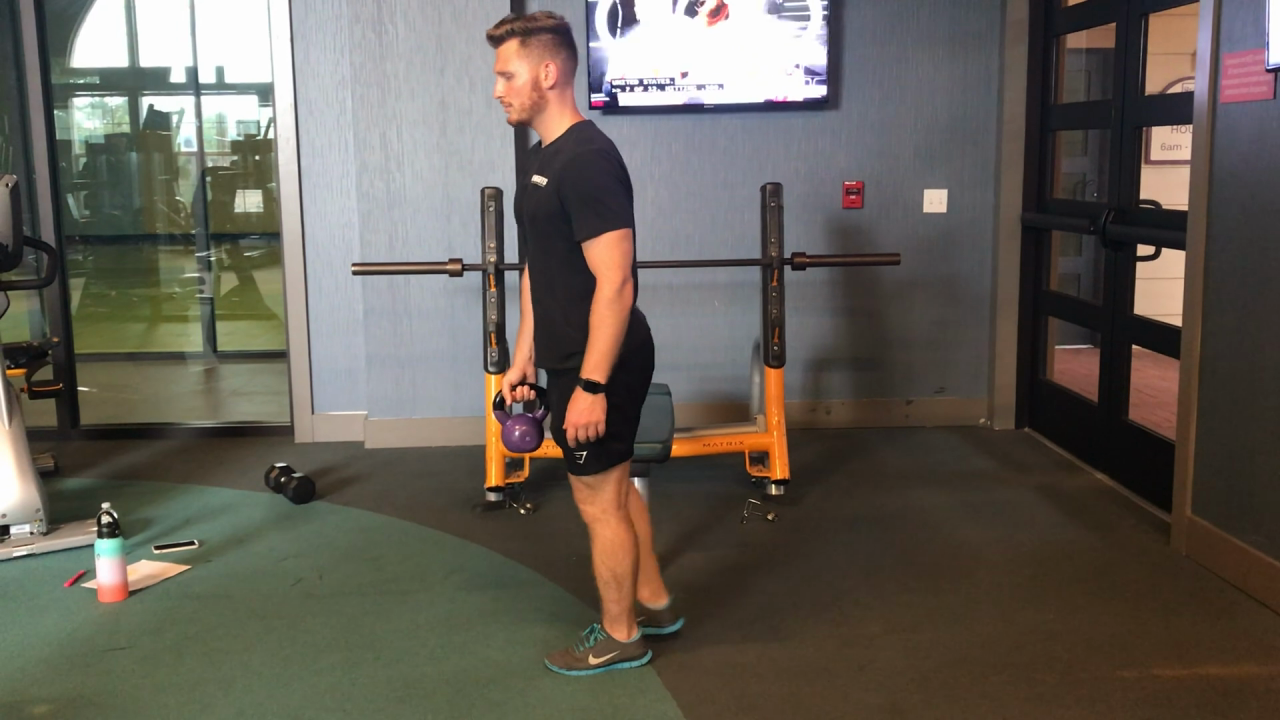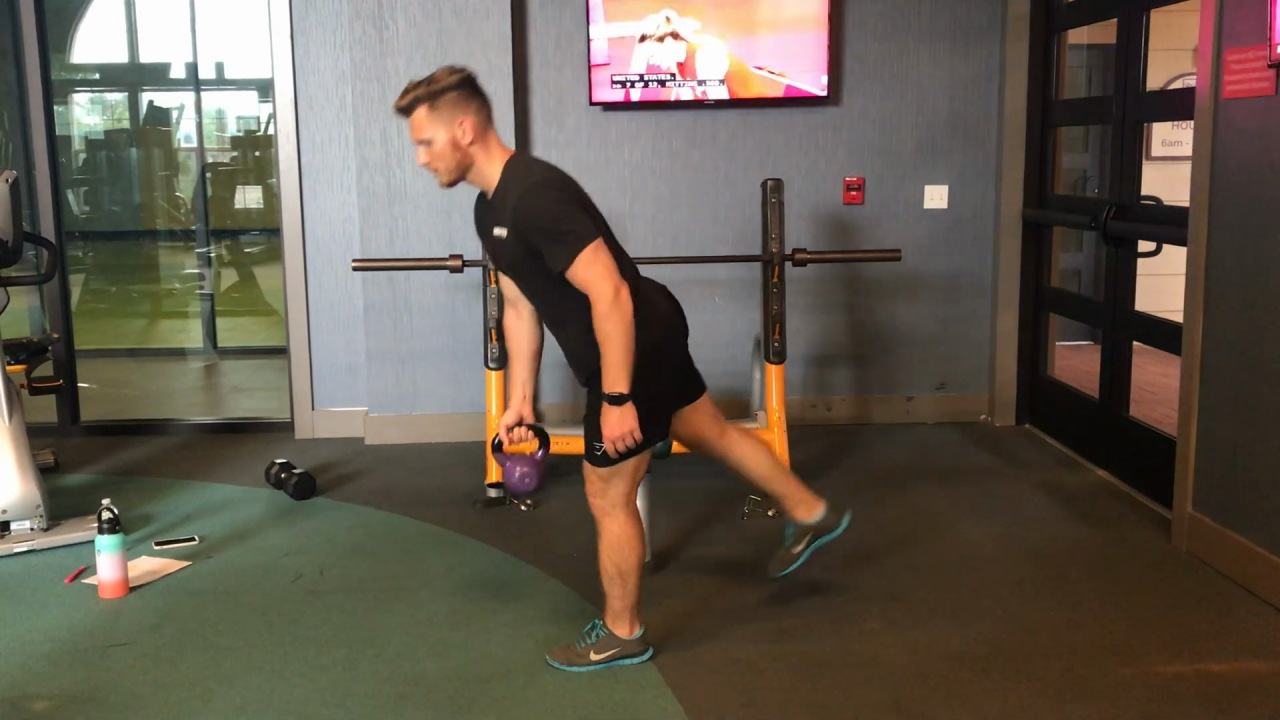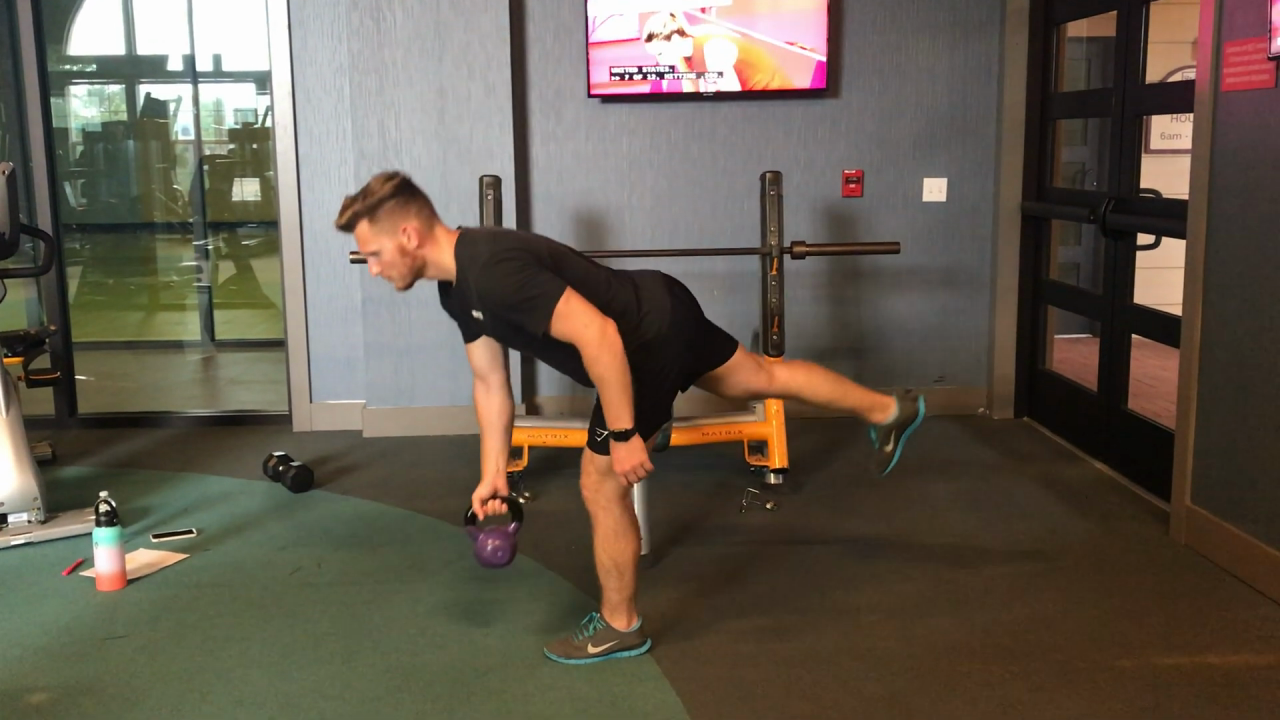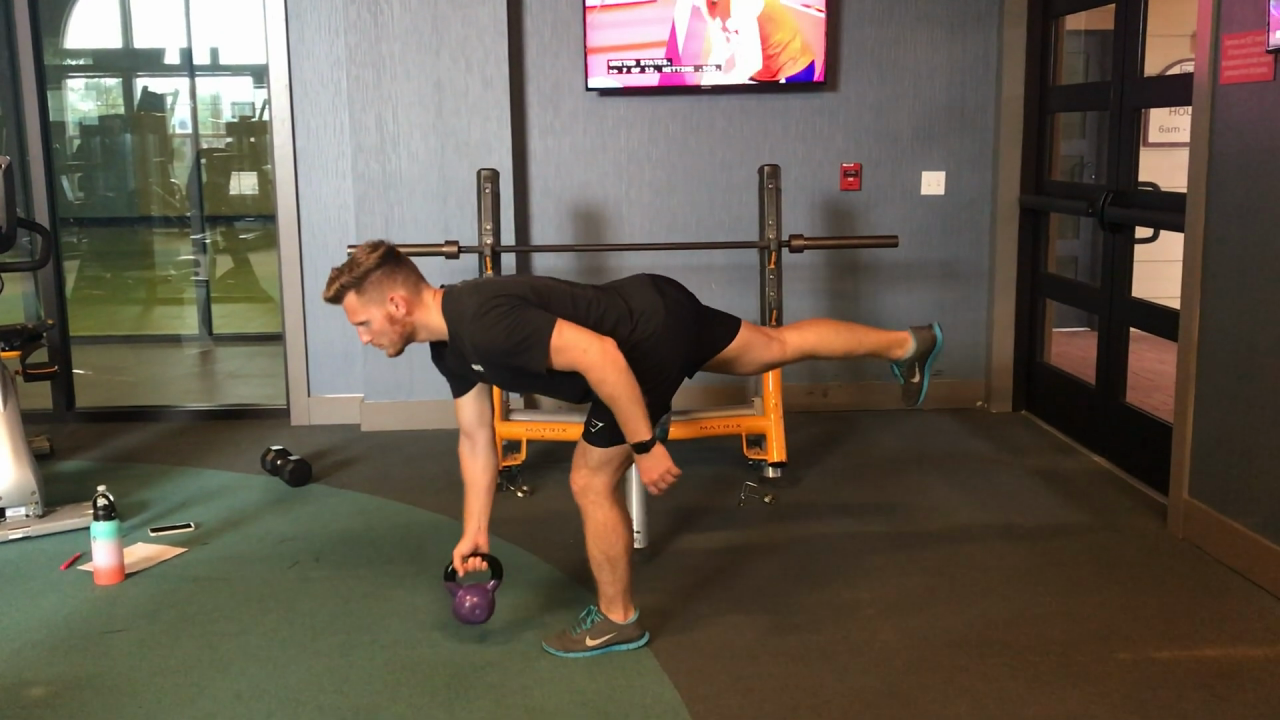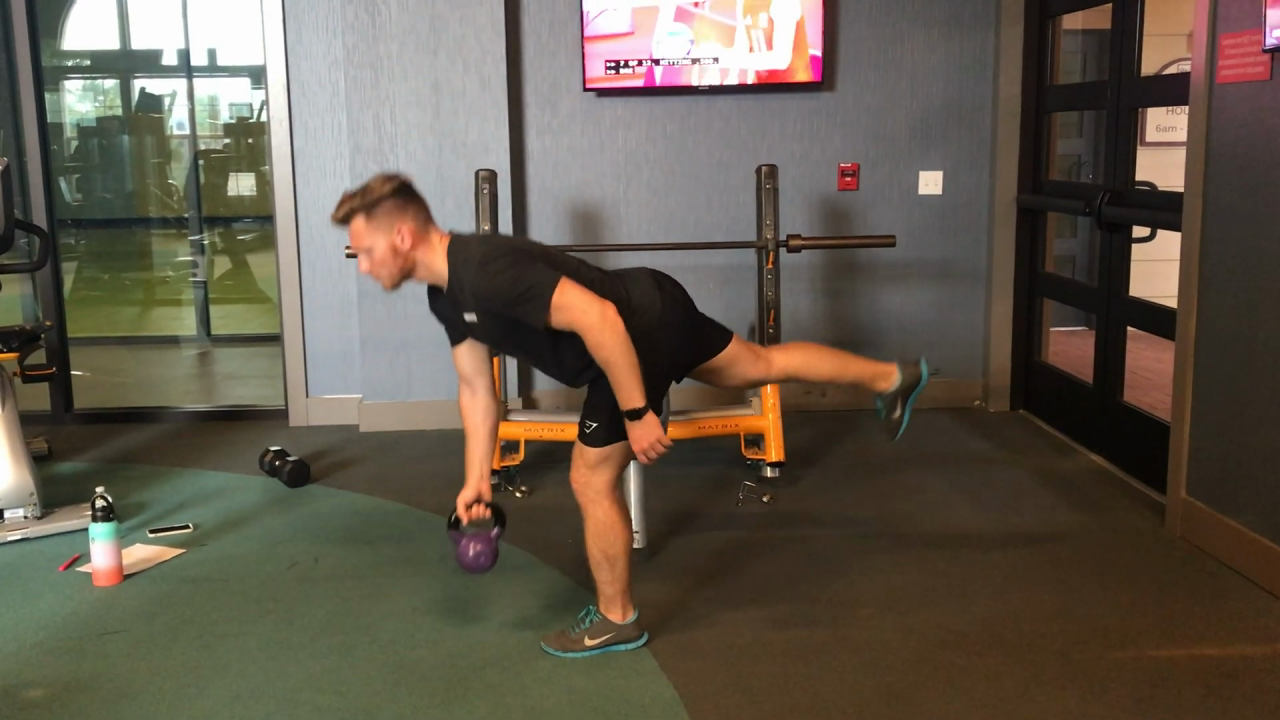
dt=0.5s
person 1, frame 1
left shoulder: (588, 161)
right shoulder: (539, 159)
left elbow: (615, 285)
left wrist: (591, 385)
right wrist: (523, 356)
left hip: (598, 364)
right hip: (573, 358)
left knee: (598, 500)
right knee: (612, 485)
left ankle: (619, 639)
right ankle: (654, 600)
person 1, frame 2
left shoulder: (535, 196)
right shoulder: (491, 206)
left elbow: (609, 295)
right elbow: (520, 307)
left wrist: (615, 399)
right wrist: (519, 401)
left hip: (635, 347)
right hip: (643, 338)
left knee: (608, 493)
right knee: (710, 433)
left ankle: (621, 635)
right ankle: (811, 513)
person 1, frame 3
left shoulder: (493, 272)
right shoulder: (458, 288)
left elbow: (599, 336)
right elbow: (490, 382)
left wrist: (623, 436)
right wrist: (493, 475)
left hip: (651, 336)
right hip: (660, 313)
left knee: (601, 485)
right knee: (760, 378)
left ankle: (619, 626)
right ankle: (886, 410)
person 1, frame 4
left shoulder: (485, 323)
right shoulder: (451, 344)
left elbow: (600, 357)
right elbow: (476, 439)
left wrist: (644, 447)
right wrist: (475, 533)
left hip: (650, 334)
right hip: (657, 307)
left knee: (591, 481)
right knee: (775, 346)
left ankle: (616, 620)
right ankle: (905, 346)
person 1, frame 5
left shoulder: (487, 272)
right shoulder: (447, 292)
left elbow: (599, 321)
right elbow: (476, 385)
left wrist: (636, 414)
right wrist: (476, 478)
left hip: (641, 326)
right hip: (650, 314)
left knee: (592, 481)
right knee: (758, 363)
left ankle: (615, 623)
right ankle: (891, 378)
